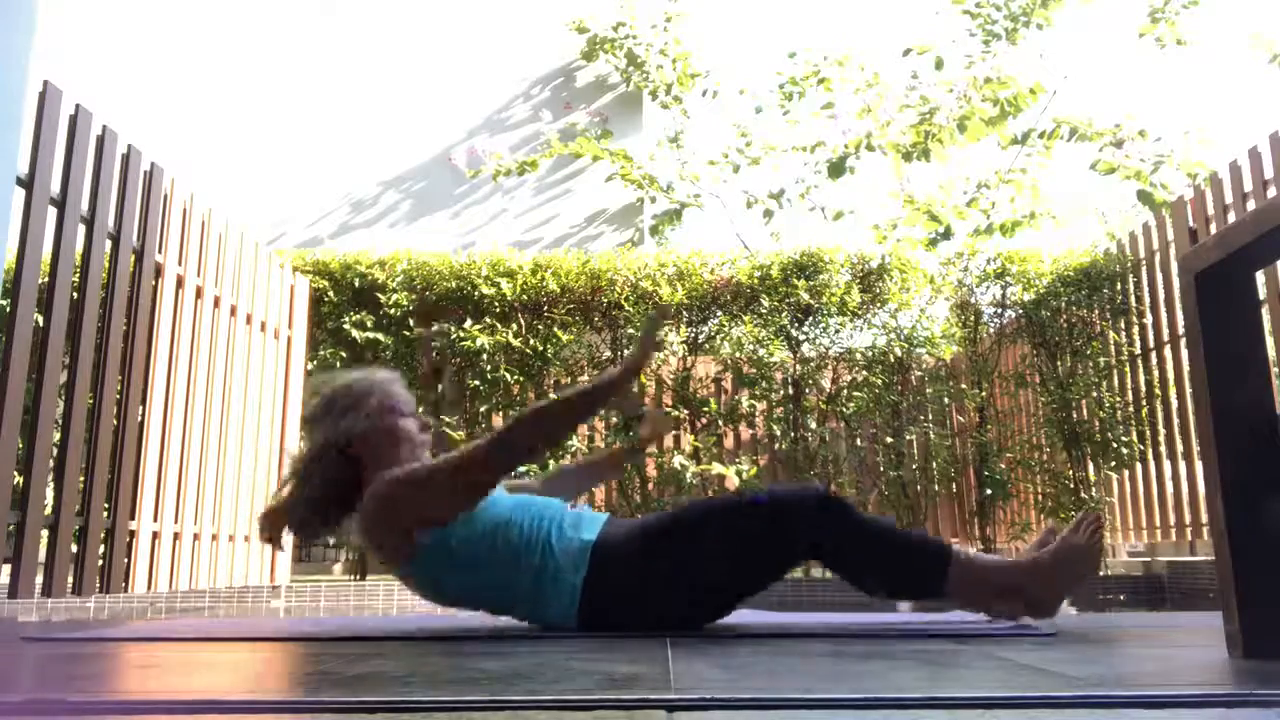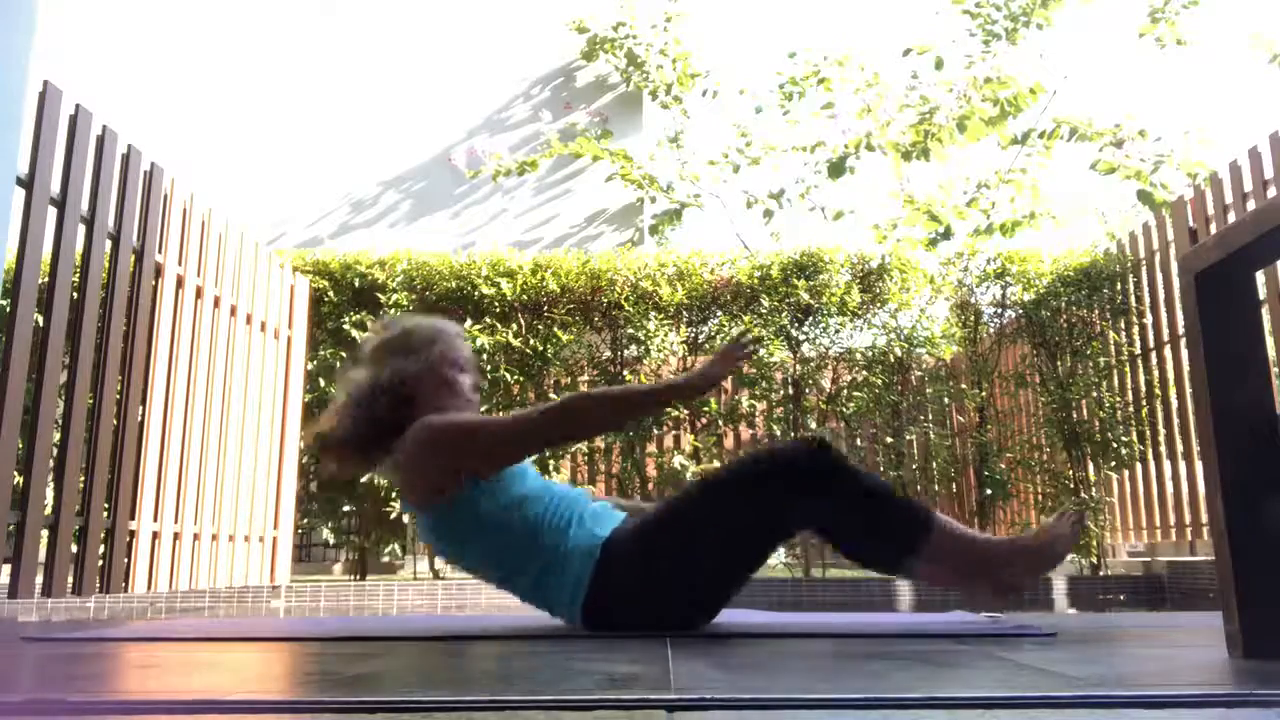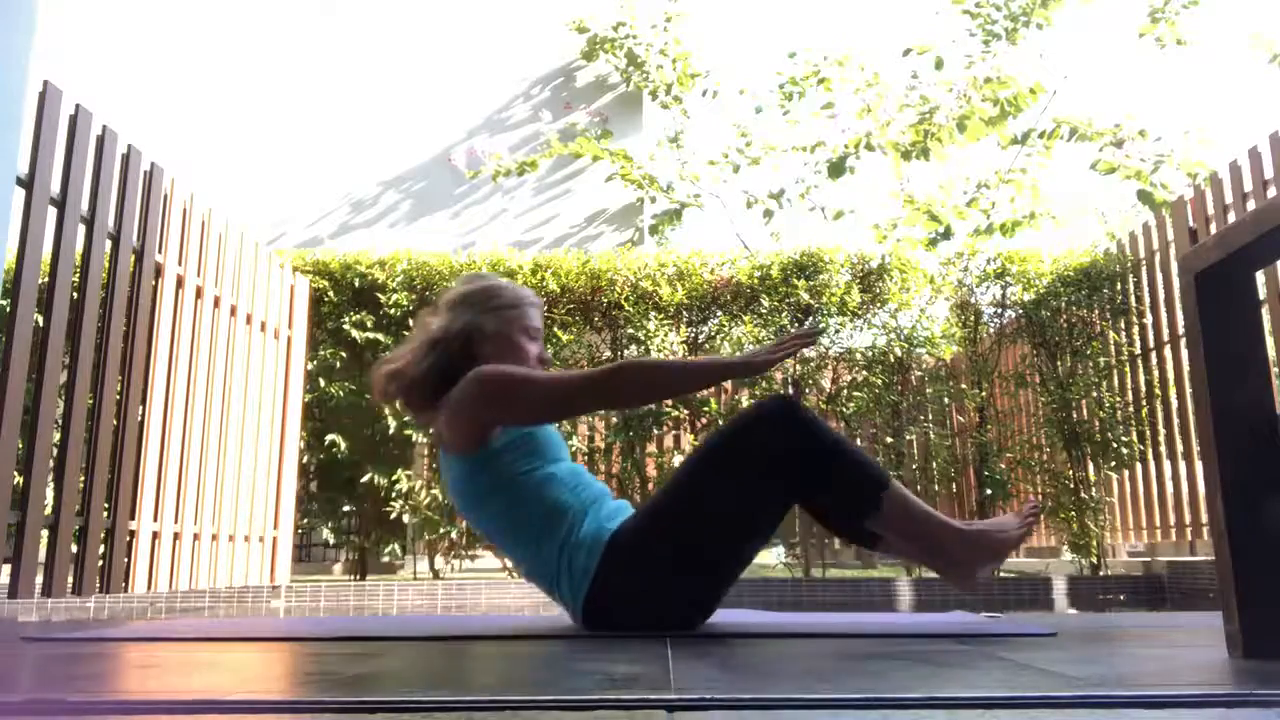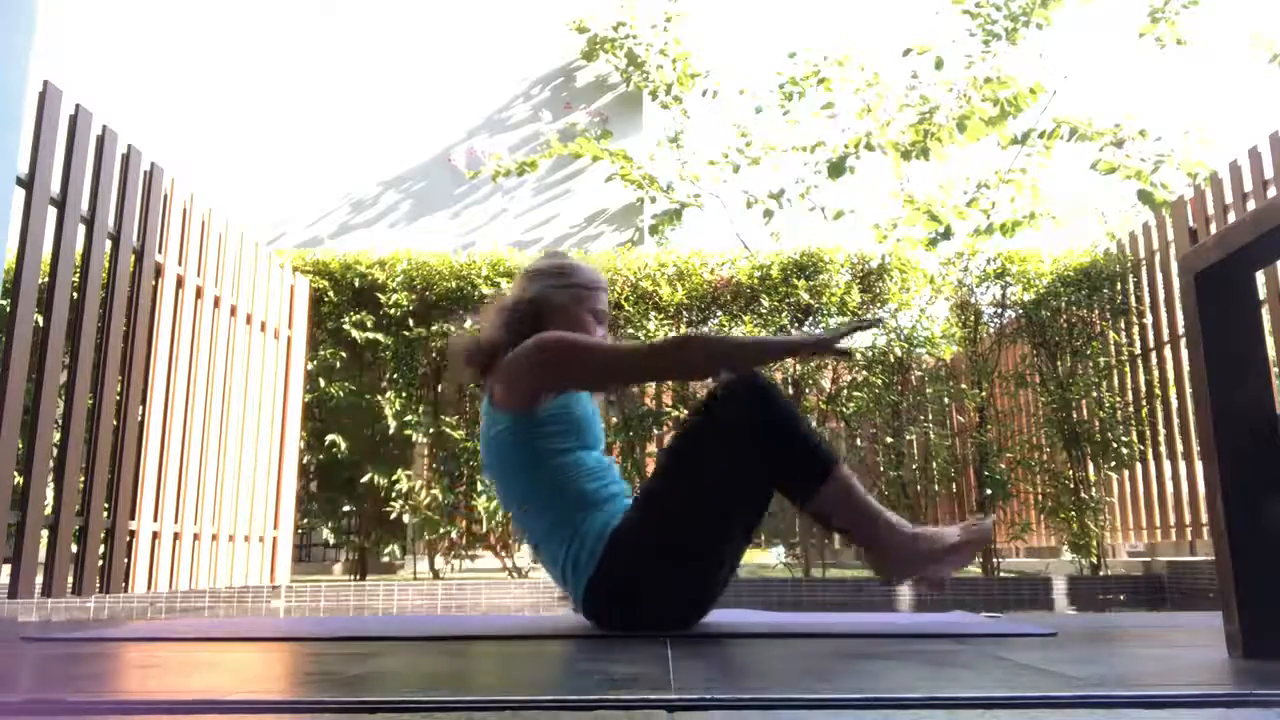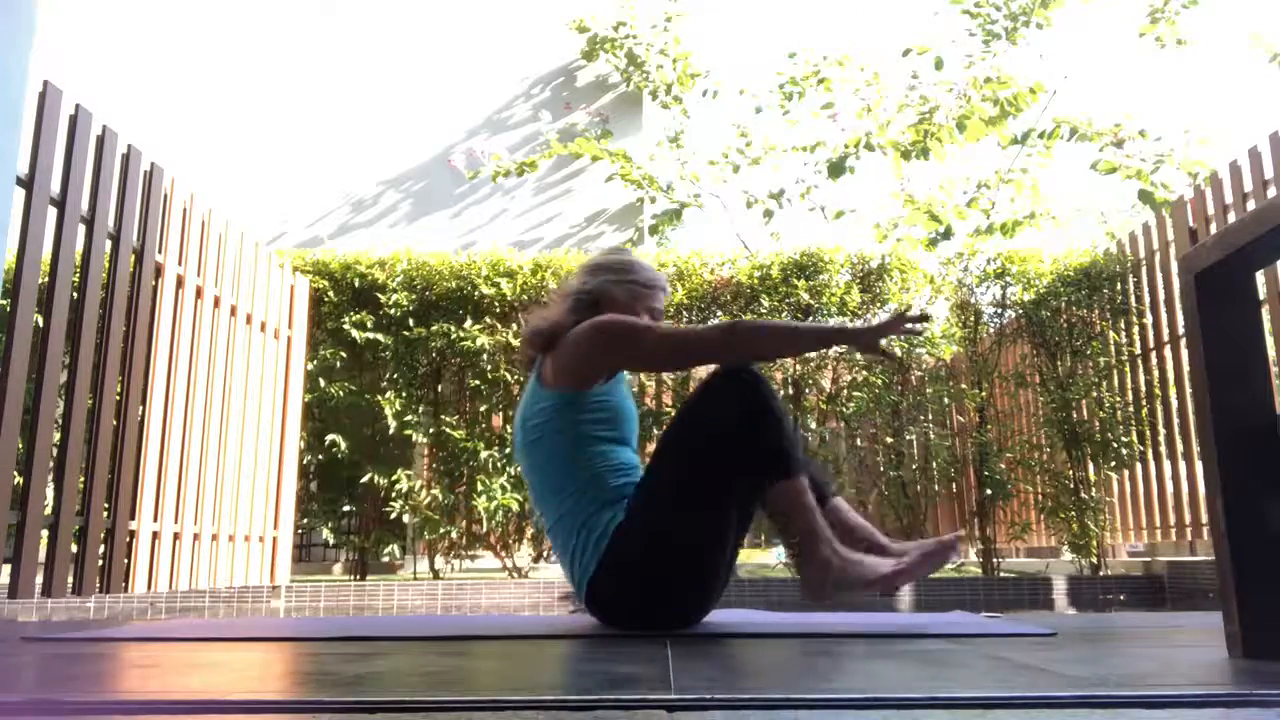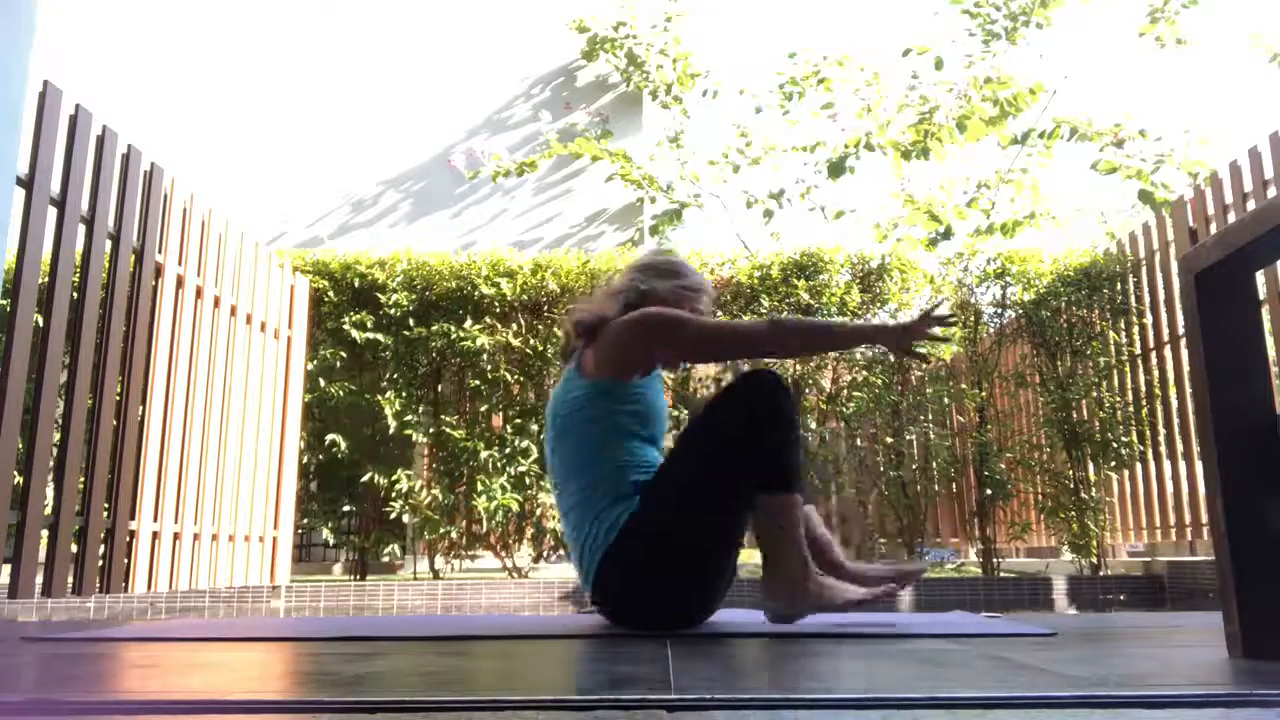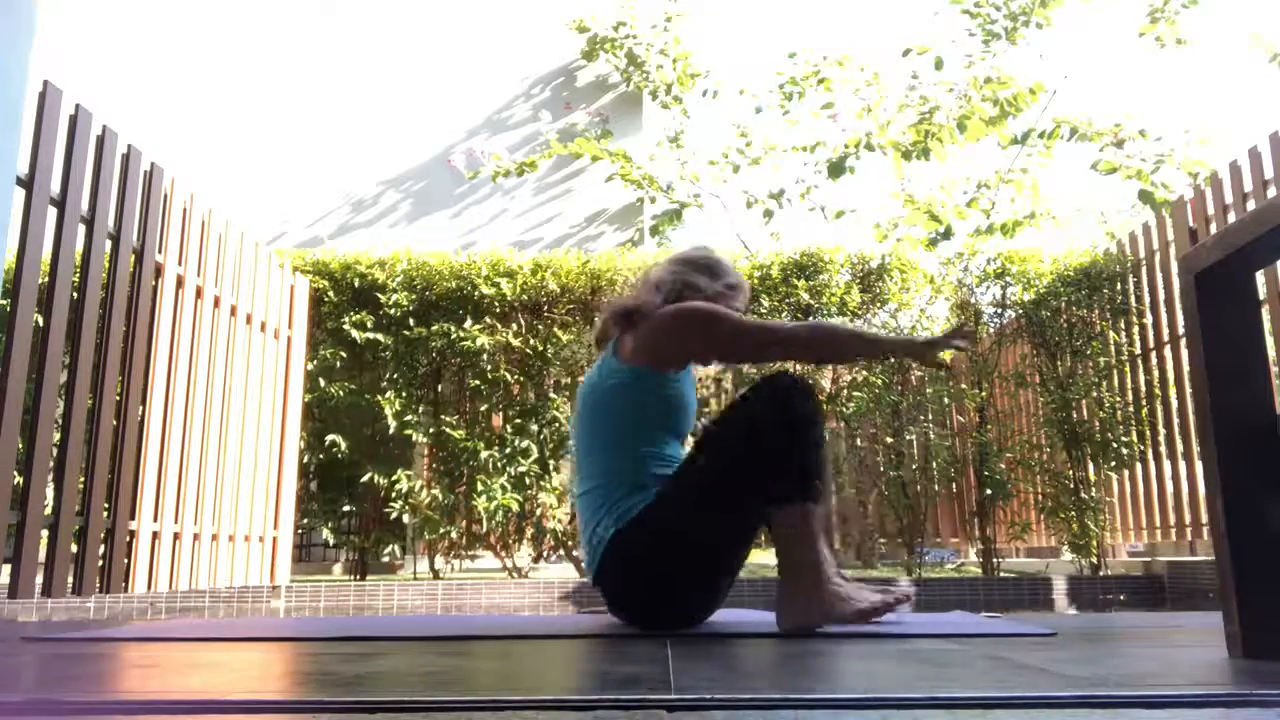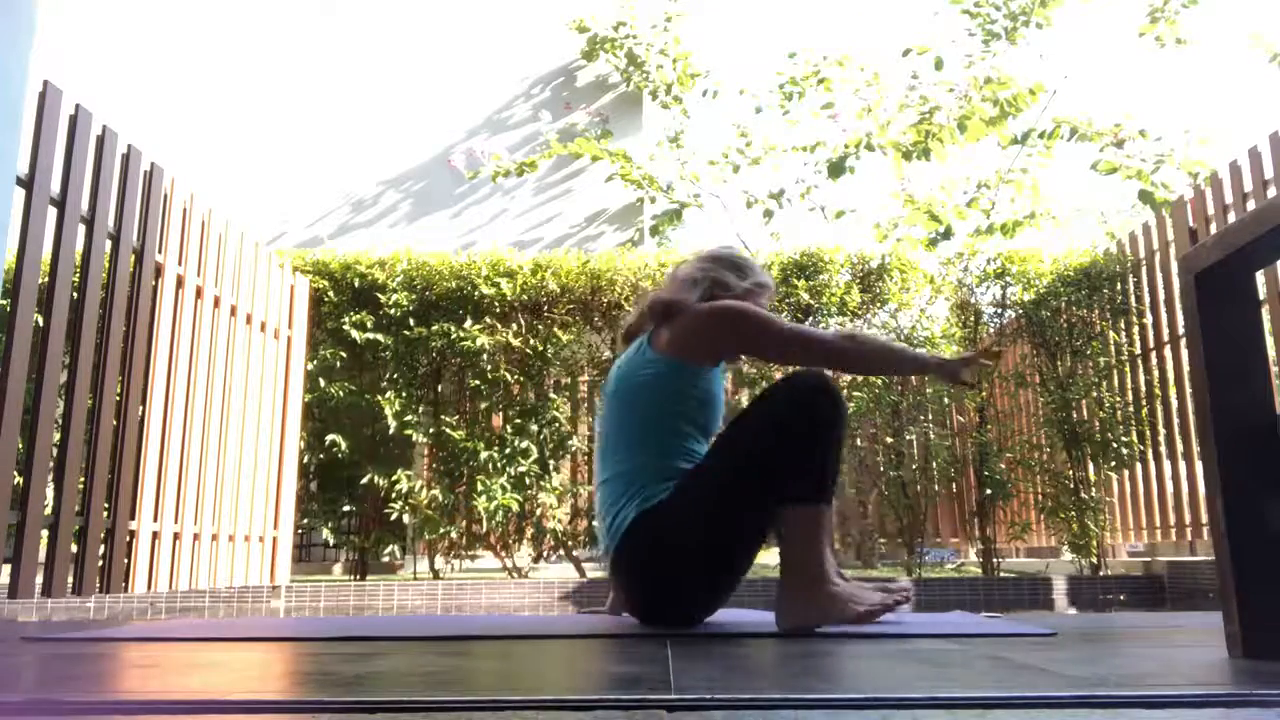
dt=0.1s
person 1, frame 1
left shoulder: (416, 503)
right shoulder: (392, 507)
left elbow: (535, 486)
right elbow: (507, 450)
left wrist: (621, 452)
right wrist: (617, 379)
left hip: (614, 557)
right hip: (617, 587)
left knee: (804, 523)
right knee: (812, 514)
left ankle: (996, 582)
right ankle: (1011, 579)
person 1, frame 2
left shoulder: (451, 457)
right shoulder: (430, 442)
right elbow: (567, 420)
left wrist: (681, 489)
right wrist: (691, 380)
left hip: (621, 580)
right hip: (627, 591)
left knee: (791, 487)
right knee: (809, 468)
left ankle: (962, 560)
right ankle: (996, 558)
person 1, frame 3
left shoulder: (493, 421)
right shoulder: (478, 396)
right elbow: (612, 385)
right wrist: (750, 361)
left hip: (621, 594)
right hip: (633, 585)
left knee: (789, 474)
right knee: (780, 424)
left ankle: (940, 544)
right ankle: (953, 543)
person 1, frame 4
left shoulder: (536, 389)
right shoulder: (535, 357)
right elbow: (672, 357)
right wrist: (803, 345)
left hip: (626, 585)
right hip: (637, 583)
left knee: (763, 450)
right knee: (753, 399)
left ankle: (894, 545)
right ankle: (894, 543)
person 1, frame 5
left shoulder: (574, 376)
right shoulder: (591, 341)
right elbow: (720, 340)
right wrist: (854, 335)
left hip: (631, 585)
right hip: (639, 579)
left knee: (756, 450)
right knee: (739, 388)
left ankle: (880, 551)
right ankle: (822, 560)
person 1, frame 6
left shoulder: (599, 364)
right shoulder: (635, 332)
right elbow: (767, 335)
right wrist: (888, 332)
left hip: (634, 579)
right hip: (648, 574)
left knee: (748, 451)
right knee: (760, 393)
left ankle: (839, 570)
right ankle: (793, 579)
person 1, frame 7
left shoulder: (635, 357)
right shoulder: (676, 324)
right elbow: (803, 341)
right wrist: (912, 348)
left hip: (640, 576)
right hip: (650, 570)
right knee: (784, 399)
left ankle: (813, 579)
right ankle: (809, 588)
person 1, frame 8
left shoulder: (651, 347)
right shoulder: (710, 319)
right elbow: (835, 350)
left wrist: (622, 590)
right wrist: (938, 365)
left hip: (651, 569)
right hip: (667, 563)
right knee: (810, 396)
left ankle: (815, 576)
right ankle: (807, 589)
